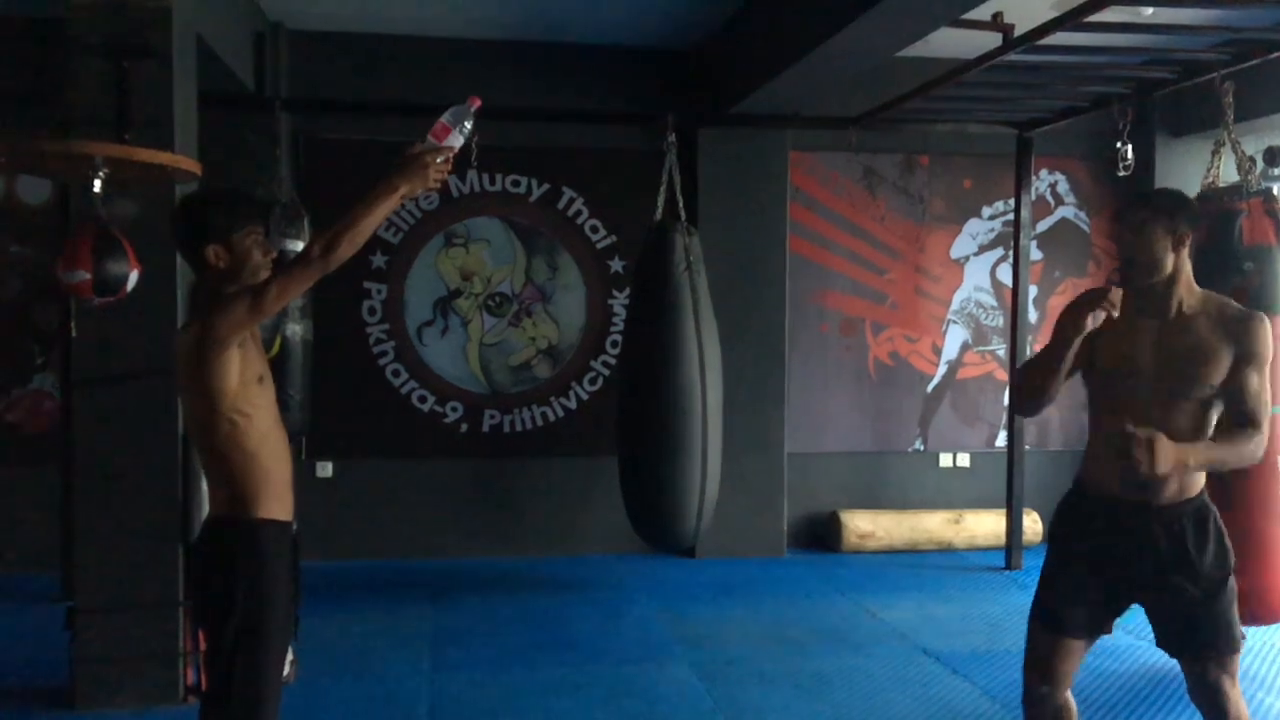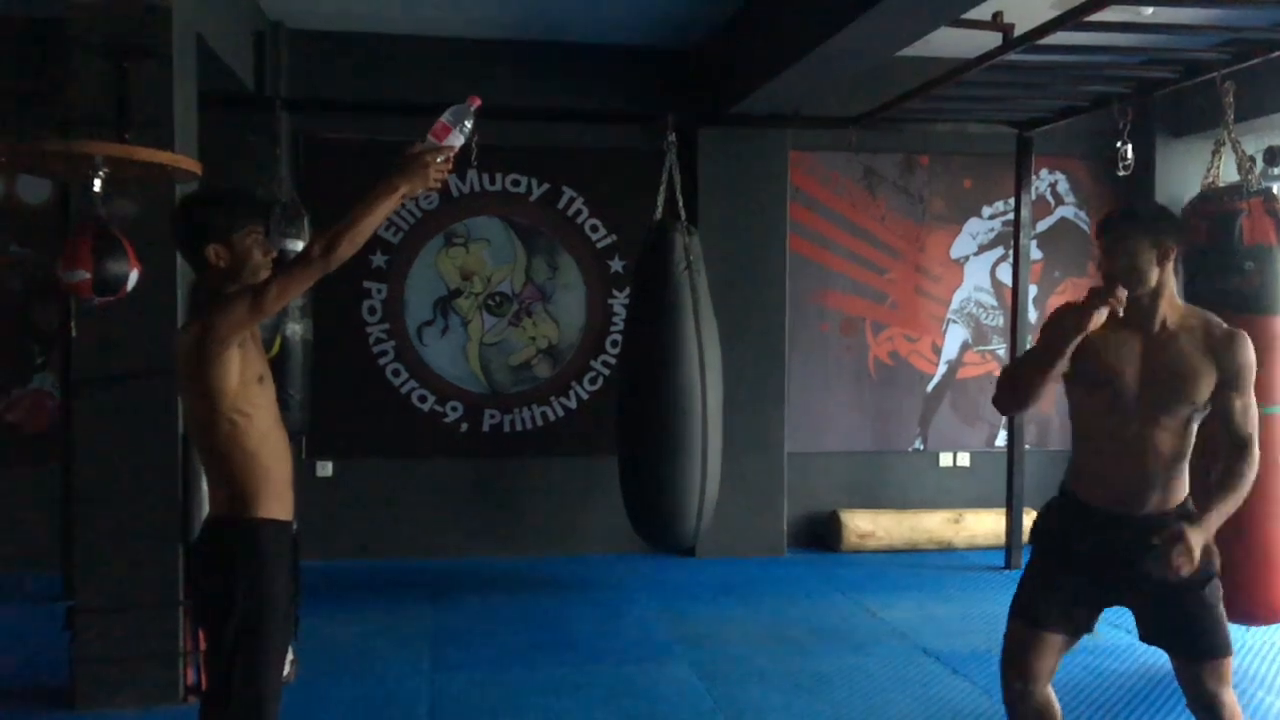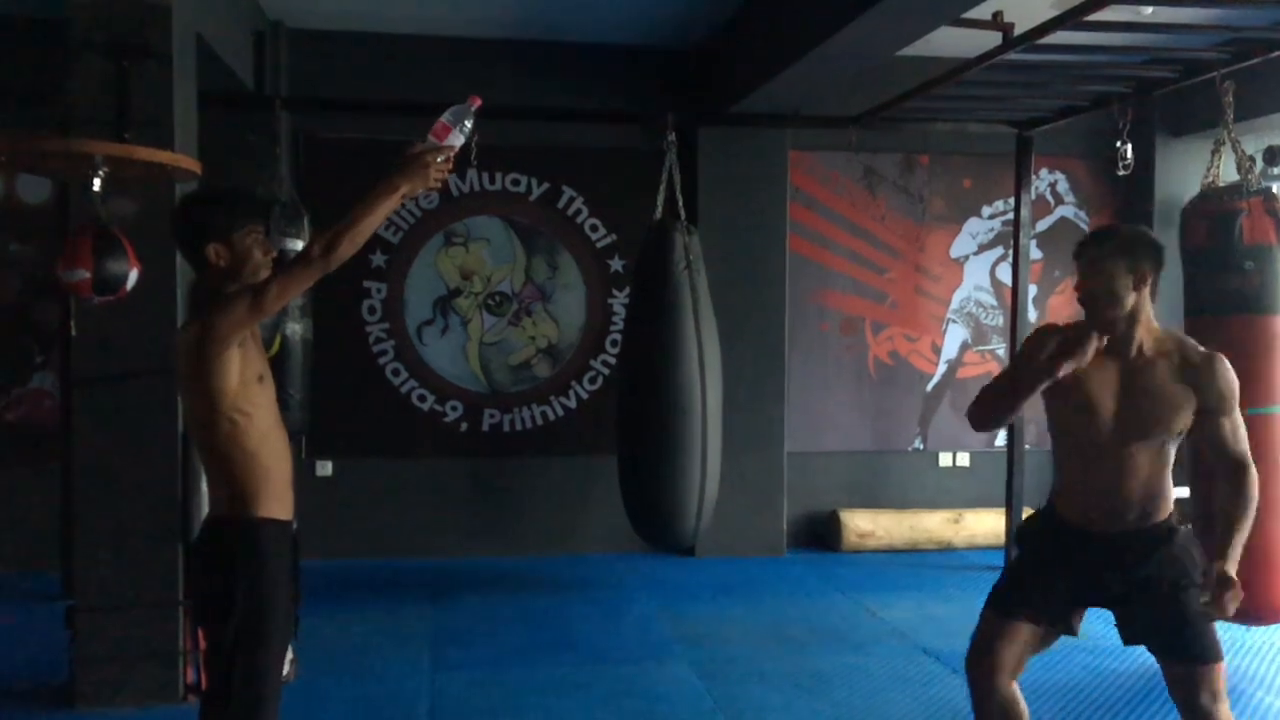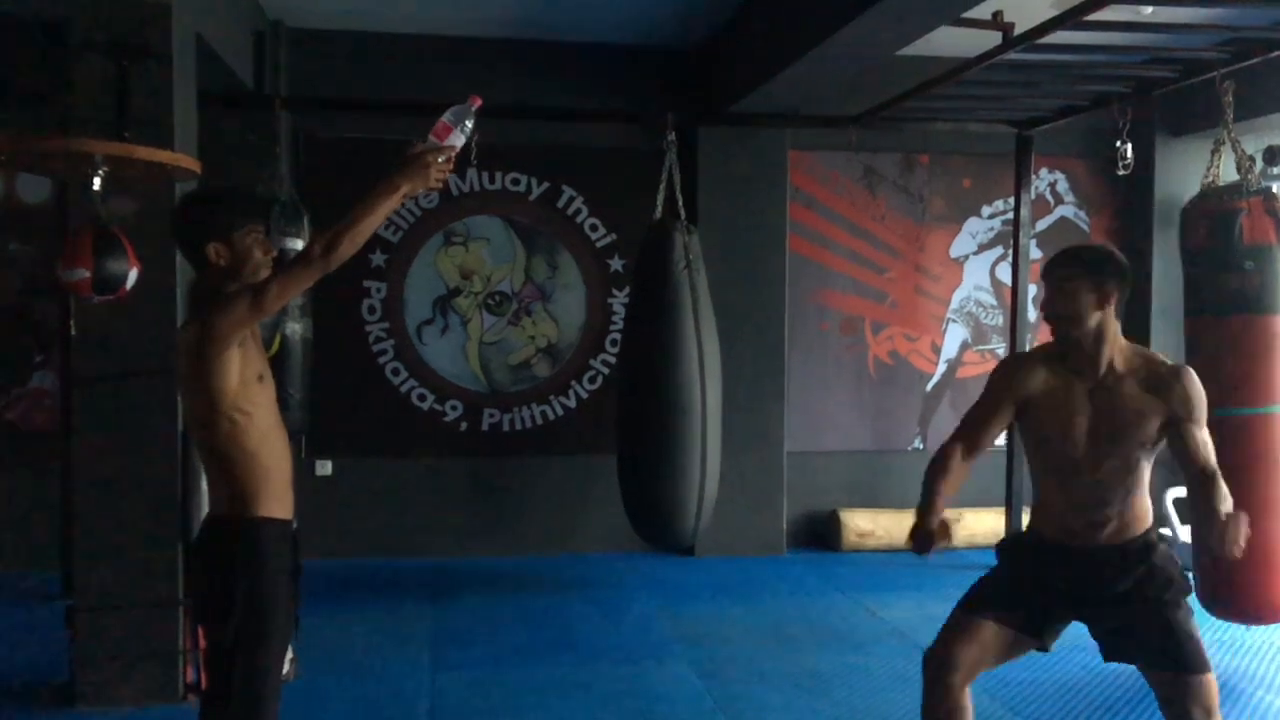
dt=0.1s
person 1, frame 1
left shoulder: (235, 324)
right shoulder: (218, 325)
left elbow: (318, 260)
right elbow: (323, 258)
left wrist: (401, 189)
right wrist: (399, 187)
left hip: (258, 542)
right hip: (247, 546)
person 1, frame 2
left shoulder: (235, 322)
right shoulder: (217, 324)
left elbow: (317, 259)
right elbow: (324, 257)
left wrist: (401, 188)
right wrist: (399, 187)
left hip: (258, 541)
right hip: (247, 545)
person 1, frame 3
left shoulder: (236, 321)
right shoulder: (218, 324)
left elbow: (318, 259)
right elbow: (323, 257)
left wrist: (402, 187)
right wrist: (399, 186)
left hip: (257, 540)
right hip: (246, 544)
person 1, frame 4
left shoulder: (235, 321)
right shoulder: (217, 323)
left elbow: (318, 258)
right elbow: (323, 257)
left wrist: (402, 187)
right wrist: (399, 187)
left hip: (257, 539)
right hip: (246, 544)
person 2, frame 1
left shoulder: (1241, 328)
right shoulder: (1095, 314)
left elbow: (1255, 437)
right elbow: (1025, 403)
left wrist: (1180, 456)
right wrist: (1078, 330)
left hip: (1180, 524)
right hip: (1093, 519)
person 2, frame 2
left shoulder: (1223, 346)
right shoulder: (1079, 320)
left elbow: (1243, 452)
right elbow: (1009, 401)
left wrist: (1199, 530)
right wrist: (1076, 331)
left hip: (1167, 533)
right hip: (1080, 526)
right knee: (1022, 674)
person 2, frame 3
left shoulder: (1202, 371)
right shoulder: (1053, 345)
left elbow: (1237, 467)
right elbow: (983, 417)
left wrist: (1227, 564)
right wrist: (1048, 367)
left hip: (1154, 547)
right hip: (1063, 540)
right knee: (989, 666)
person 2, frame 4
left shoulder: (1170, 384)
right shoulder: (1025, 375)
left elbow: (1205, 476)
right elbow: (957, 450)
left wrist: (1219, 526)
right wrist: (929, 516)
left hip: (1134, 564)
right hip: (1043, 558)
right knee: (944, 669)
person 3, frame 1
right shoulder: (988, 224)
right elbow: (959, 251)
left hip: (998, 316)
right hip: (970, 307)
right knee: (947, 368)
left ankle: (1003, 437)
right ankle: (920, 436)
person 3, frame 2
right shoulder: (987, 225)
right elbow: (959, 251)
left hip: (998, 316)
right hip: (969, 306)
right knee: (947, 368)
left ankle: (1003, 437)
right ankle: (920, 436)
person 3, frame 3
right shoulder: (989, 224)
right elbow: (959, 250)
left hip: (998, 315)
right hip: (969, 305)
right knee: (947, 367)
left ankle: (1002, 436)
right ankle: (920, 436)
person 3, frame 4
right shoulder: (990, 224)
right elbow: (959, 250)
left hip: (997, 315)
right hip: (969, 305)
right knee: (947, 367)
left ankle: (1002, 435)
right ankle: (920, 435)
